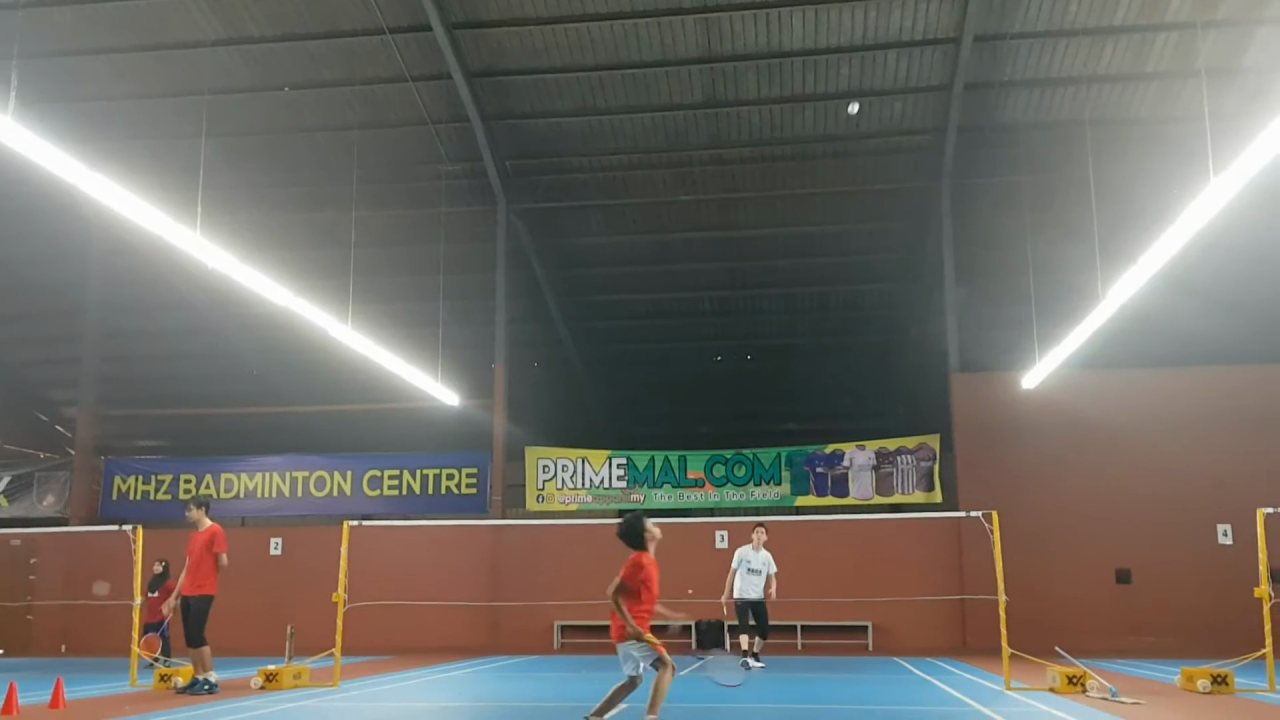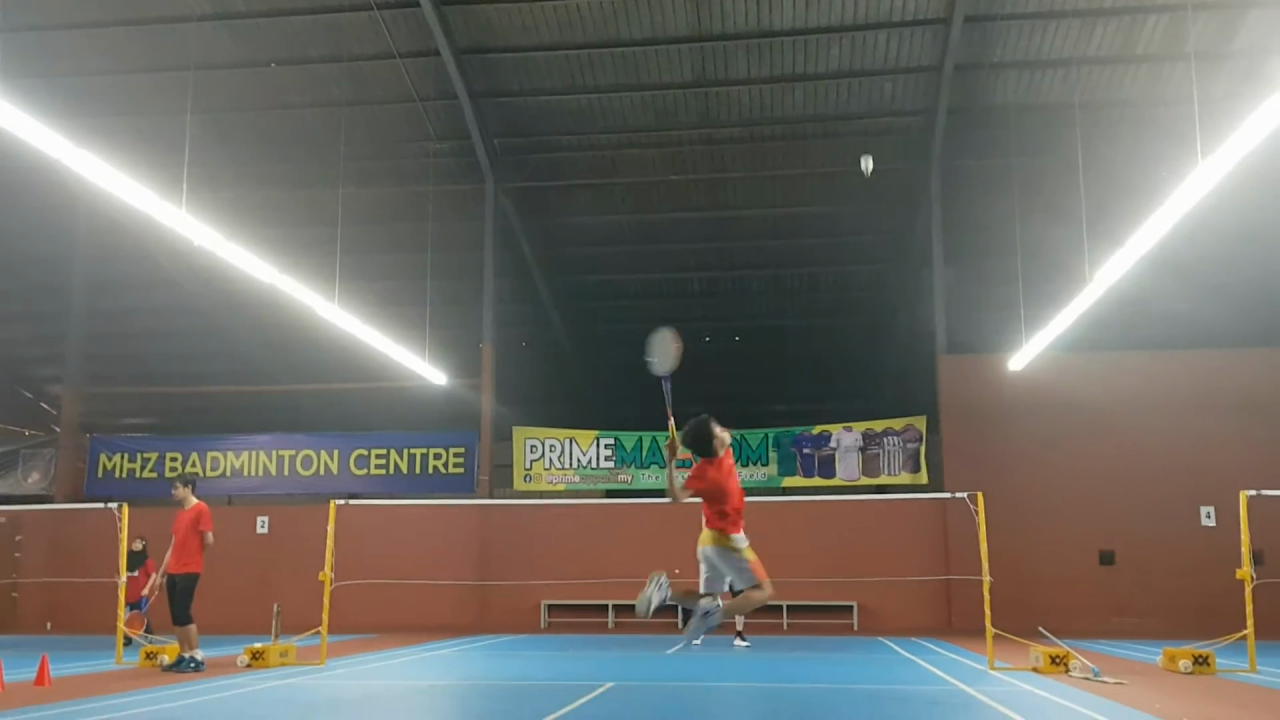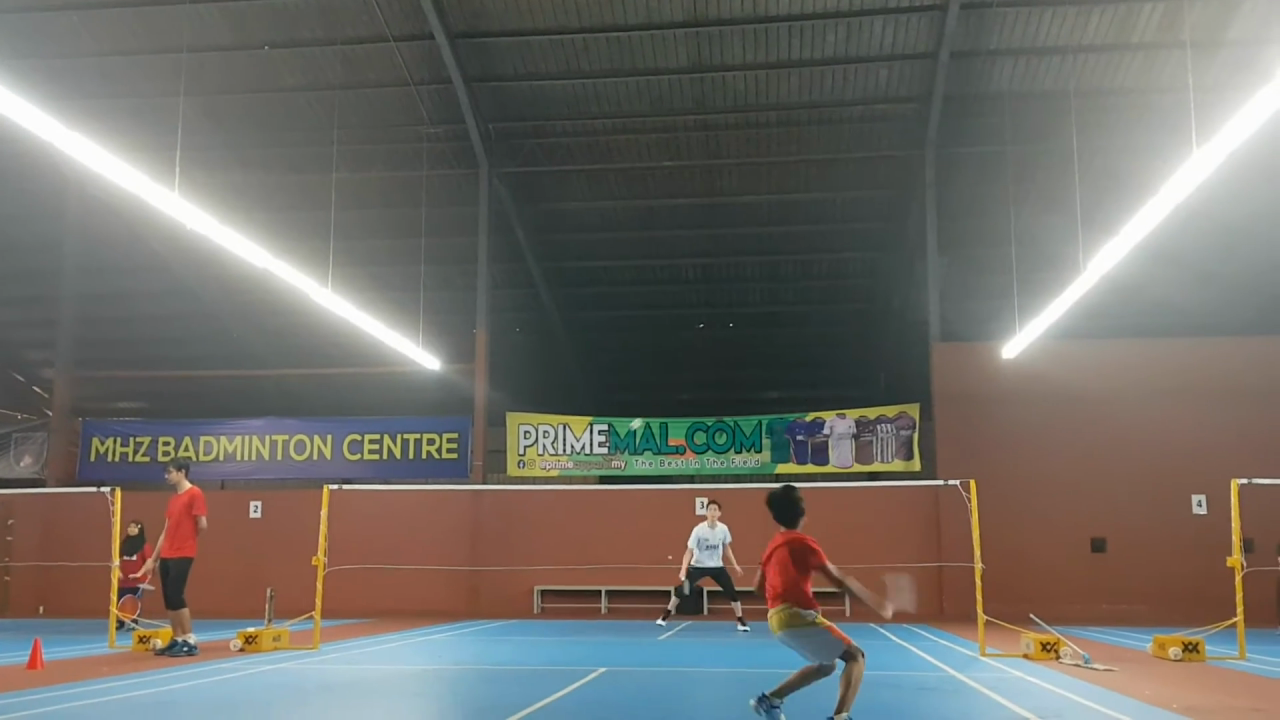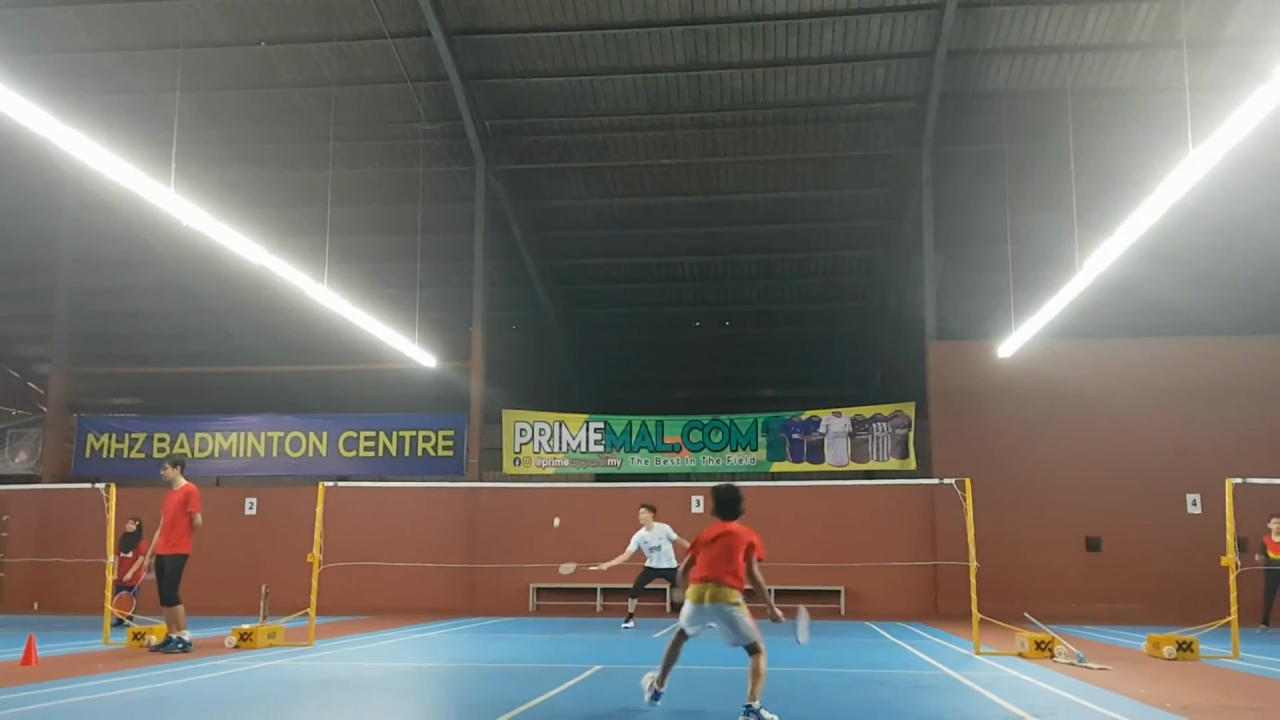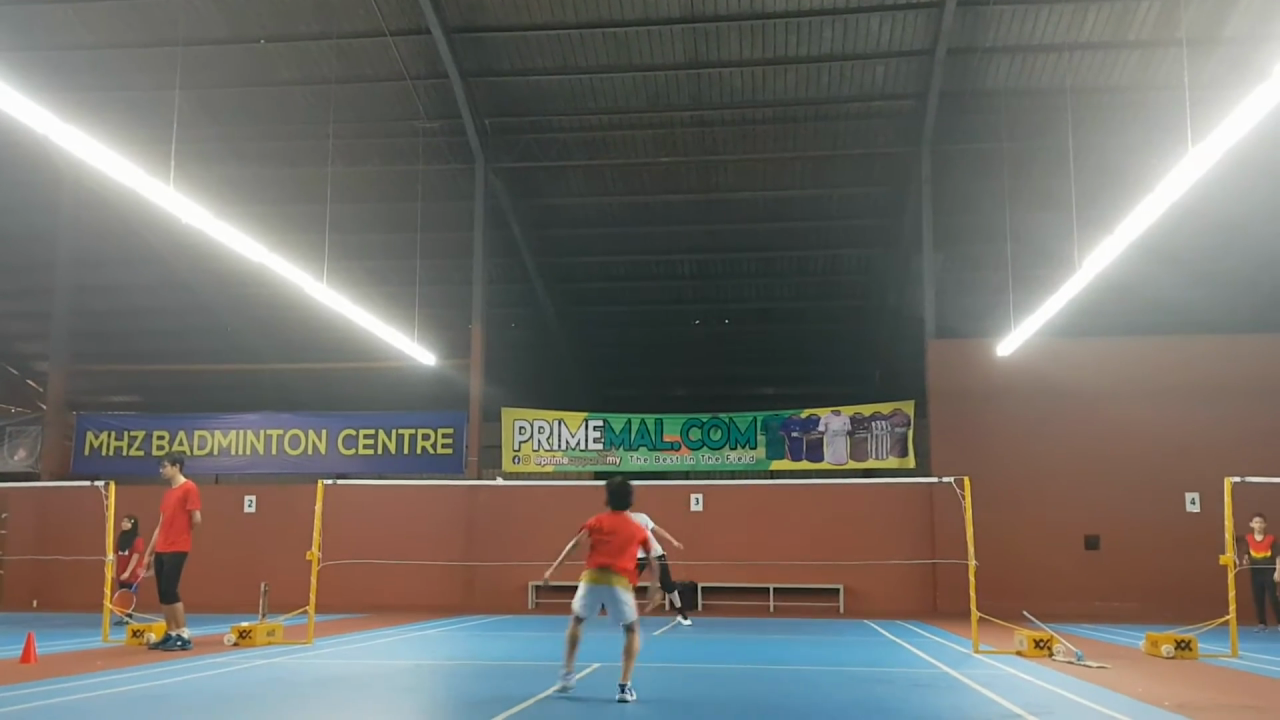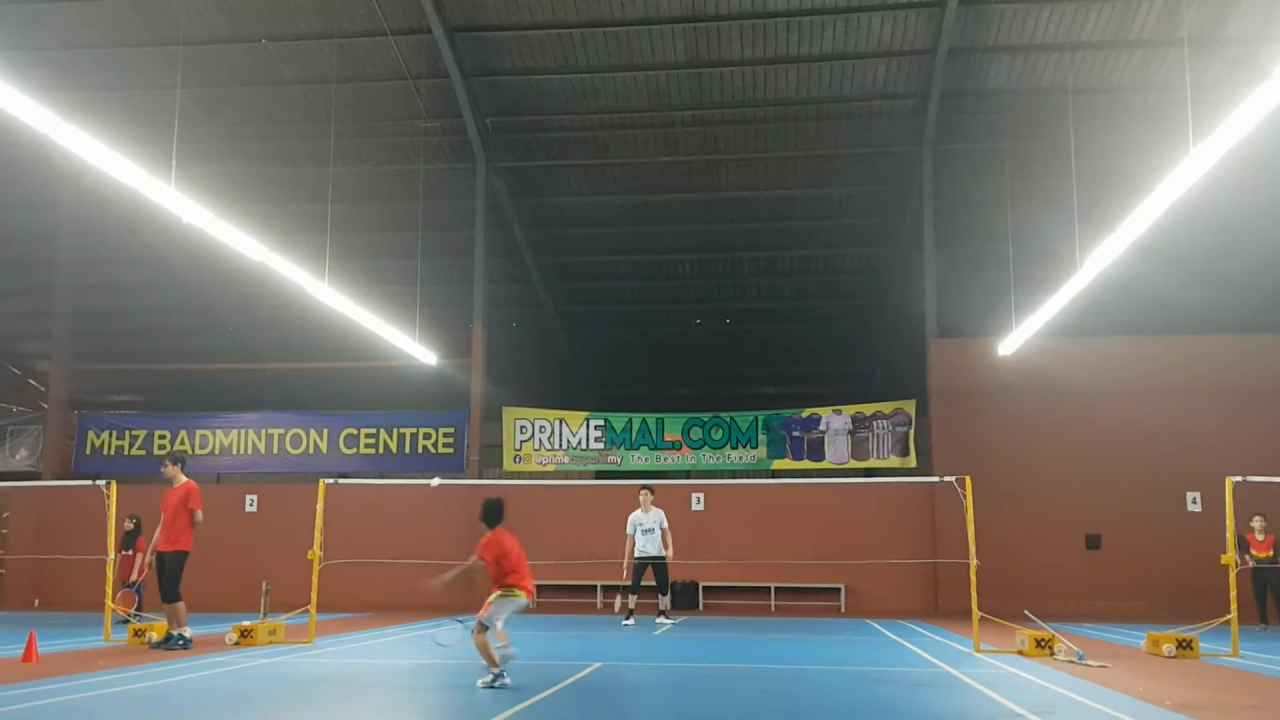
dt=0.4s
person 1, frame 1
left shoulder: (646, 562)
right shoulder: (640, 563)
right elbow: (613, 593)
left wrist: (669, 614)
right wrist: (631, 625)
left hip: (631, 631)
right hip: (631, 632)
left knee: (633, 681)
right knee: (666, 667)
person 1, frame 2
left shoulder: (724, 458)
right shoulder: (703, 472)
right elbow: (676, 496)
right wrist: (670, 461)
left hip: (713, 542)
right hip: (727, 540)
left knee: (706, 600)
right knee: (762, 591)
left ankle: (666, 593)
right ankle: (711, 613)
person 1, frame 3
left shoulder: (773, 546)
right shoulder: (803, 544)
left elbow: (759, 586)
right elbow: (836, 578)
right wrist: (873, 602)
left hip: (778, 617)
right hip: (797, 615)
left knee: (826, 665)
right knee: (855, 657)
left ankle: (769, 700)
person 1, frame 4
left shoulder: (705, 534)
right shoulder: (748, 536)
left elbow: (684, 570)
right elbow: (754, 575)
left wrist: (681, 589)
right wrist: (771, 607)
left hip: (697, 595)
right hip: (727, 598)
left knee: (681, 636)
right knee: (758, 653)
left ankle: (657, 690)
person 1, frame 5
left shoulder: (597, 521)
right shoulder: (638, 529)
left elbow: (577, 542)
right elbow: (653, 556)
left wrist: (553, 568)
right wrist: (654, 591)
left hip: (592, 578)
right hip: (620, 583)
left knee: (576, 621)
right knee: (632, 632)
left ankle: (567, 675)
right ankle: (625, 687)
person 1, frame 6
left shoulder: (491, 539)
right shoulder: (507, 537)
left elbow: (471, 564)
left wrist: (443, 579)
left hip: (511, 592)
right hip: (524, 590)
left knee: (479, 631)
right knee: (492, 621)
left ankle: (497, 673)
right ankle: (504, 647)
person 2, frame 1
left shoulder: (215, 531)
right shoulder: (194, 536)
left elbow: (223, 562)
right elbow: (187, 569)
left wrist: (208, 576)
right wrist: (174, 596)
left hip: (203, 593)
right hip: (187, 593)
left knee: (197, 635)
right knee: (190, 637)
left ankle: (211, 680)
right ankle: (198, 678)
person 2, frame 2
left shoulder: (201, 509)
right shoulder: (180, 514)
left elbow: (208, 540)
right elbow: (173, 547)
left wrist: (193, 555)
right wrist: (161, 573)
left hip: (189, 571)
right hip: (173, 572)
left knee: (183, 613)
right knee: (176, 615)
left ankle: (197, 657)
right ankle: (184, 656)
person 2, frame 3
left shoulder: (194, 494)
right shoulder: (173, 499)
left elbow: (202, 525)
right elbow: (166, 531)
left wrist: (186, 539)
right wrist: (153, 558)
left hip: (182, 555)
right hip: (167, 556)
left knee: (176, 597)
right knee: (168, 599)
left ankle: (189, 641)
right ankle: (177, 639)
person 2, frame 4
left shoulder: (190, 490)
right shoulder: (169, 495)
left elbow: (197, 521)
right elbow: (162, 527)
left wrist: (182, 535)
right wrist: (150, 554)
left hip: (177, 552)
right hip: (162, 553)
left knee: (170, 594)
right knee: (164, 596)
left ankle: (185, 638)
right ankle: (172, 636)
person 2, frame 5
left shoulder: (189, 488)
right shoulder: (168, 493)
left elbow: (196, 519)
right elbow: (161, 525)
left wrist: (181, 533)
right wrist: (149, 552)
left hip: (177, 549)
right hip: (161, 550)
left knee: (170, 591)
right knee: (163, 593)
left ankle: (184, 636)
right ankle: (171, 634)
person 2, frame 6
left shoulder: (191, 487)
right shoulder: (168, 492)
left elbow: (198, 518)
right elbow: (162, 524)
left wrist: (182, 532)
right wrist: (151, 551)
left hip: (178, 548)
right hip: (163, 549)
left knee: (172, 590)
right knee: (165, 592)
left ankle: (185, 635)
right ankle: (172, 633)
